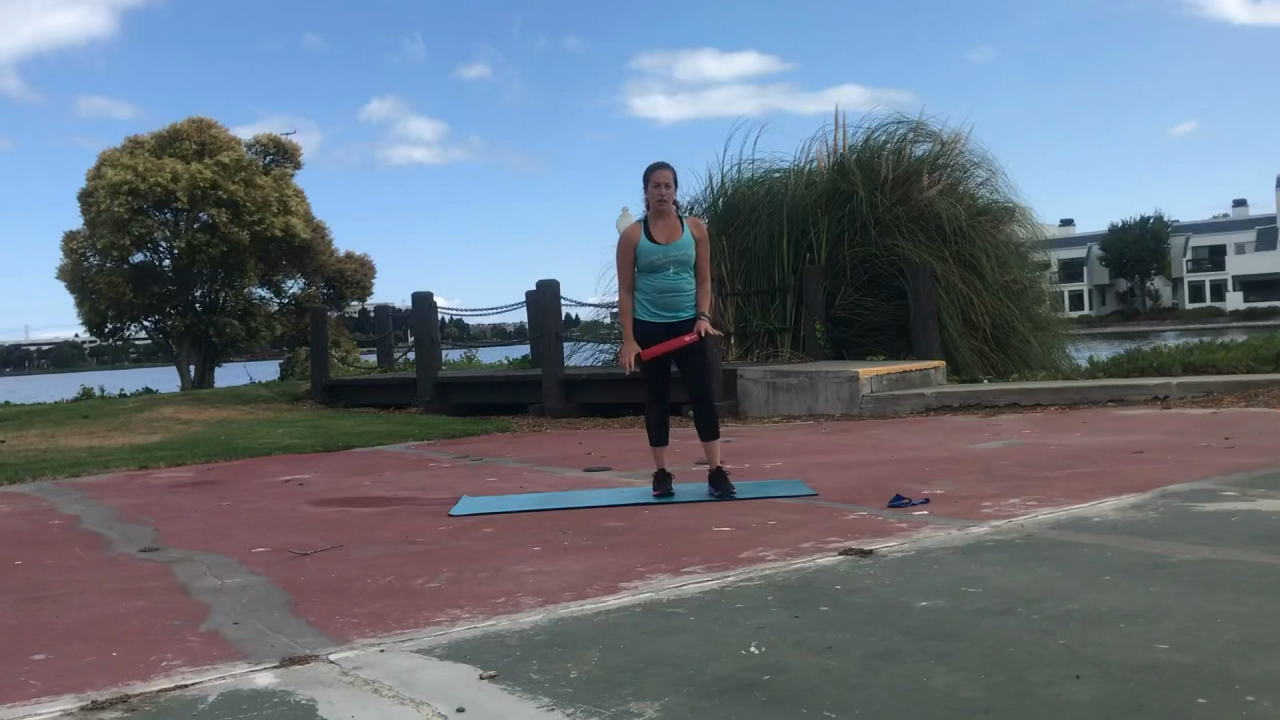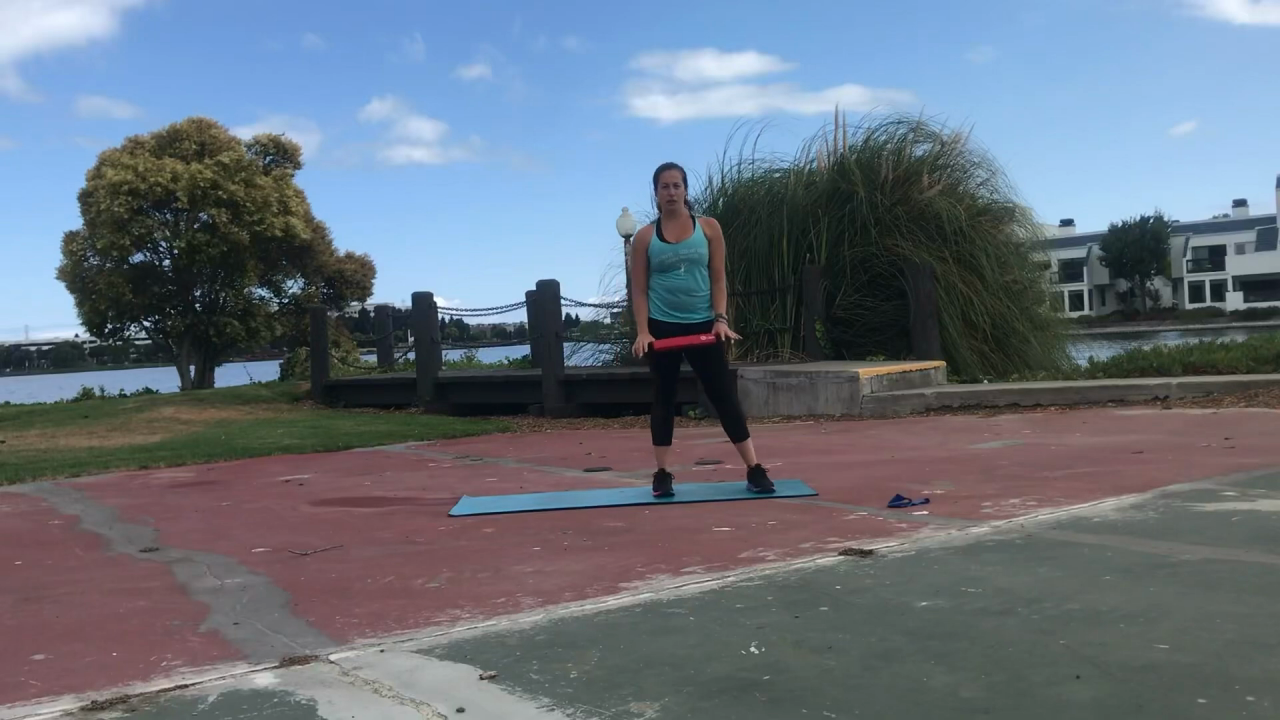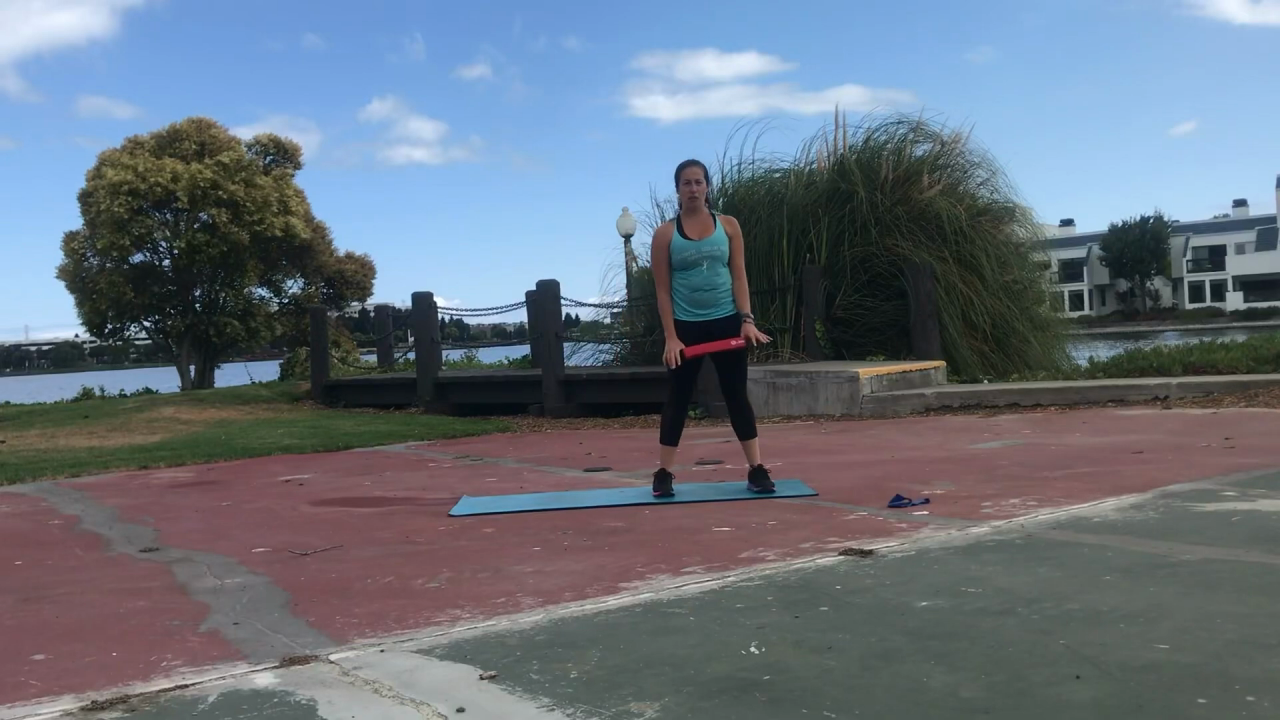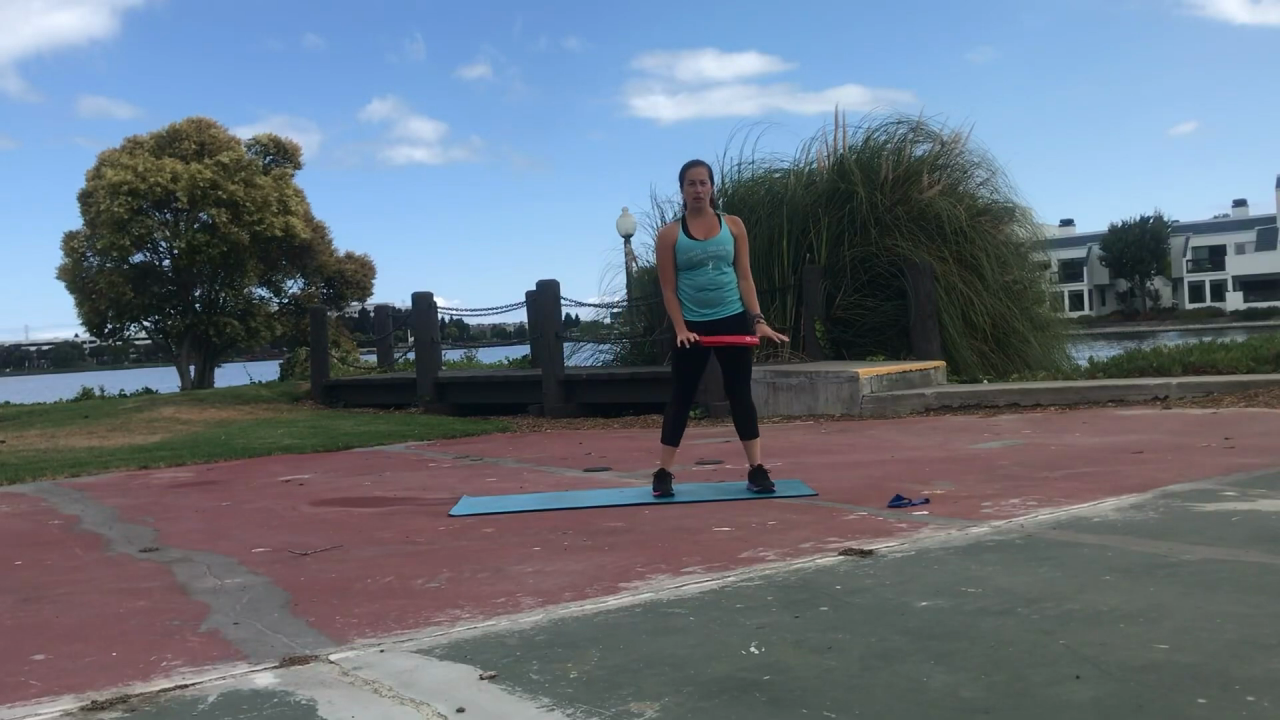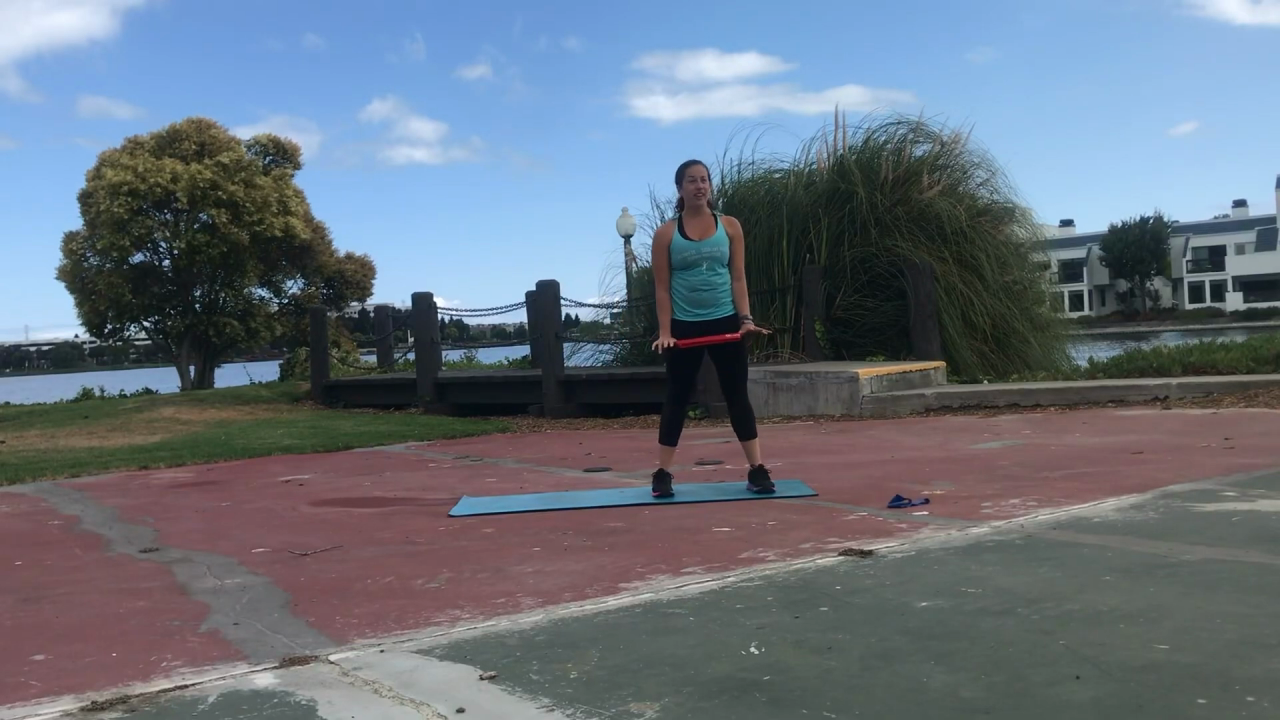
dt=0.3s
person 1, frame 1
left shoulder: (696, 229)
right shoulder: (632, 235)
left elbow: (704, 280)
right elbow: (626, 290)
left wrist: (703, 316)
right wrist: (628, 338)
left hip: (688, 323)
right hip: (649, 327)
left knee: (703, 394)
right knee: (657, 398)
left ankle: (716, 473)
right ankle: (662, 474)
person 1, frame 2
left shoulder: (709, 227)
right shoulder: (645, 237)
left elbow: (718, 279)
right elbow: (639, 289)
left wrist: (720, 318)
right wrist: (642, 331)
left hip: (702, 326)
right hip: (663, 327)
left knee: (724, 395)
right knee: (664, 399)
left ankle: (754, 469)
right ankle: (662, 473)
person 1, frame 3
left shoulder: (728, 225)
right shoulder: (665, 234)
left elbow: (738, 277)
right elbow: (663, 290)
left wrist: (746, 320)
right wrist: (671, 336)
left hip: (726, 322)
right hip: (687, 327)
left knee: (736, 394)
right knee: (678, 398)
left ankle: (756, 469)
right ankle: (663, 473)
person 1, frame 4
left shoulder: (733, 225)
right shoulder: (669, 234)
left elbow: (744, 277)
right elbow: (668, 289)
left wrist: (758, 319)
right wrist: (681, 328)
left hip: (733, 321)
right hip: (693, 326)
left knee: (740, 394)
right knee: (681, 398)
left ankle: (756, 469)
right ankle: (663, 473)
person 1, frame 5
left shoulder: (729, 226)
right shoulder: (666, 233)
left elbow: (738, 278)
right elbow: (662, 288)
left wrist: (746, 318)
right wrist: (665, 331)
left hip: (725, 322)
right hip: (685, 326)
left knee: (737, 394)
right knee: (677, 398)
left ankle: (757, 470)
right ankle: (662, 473)
